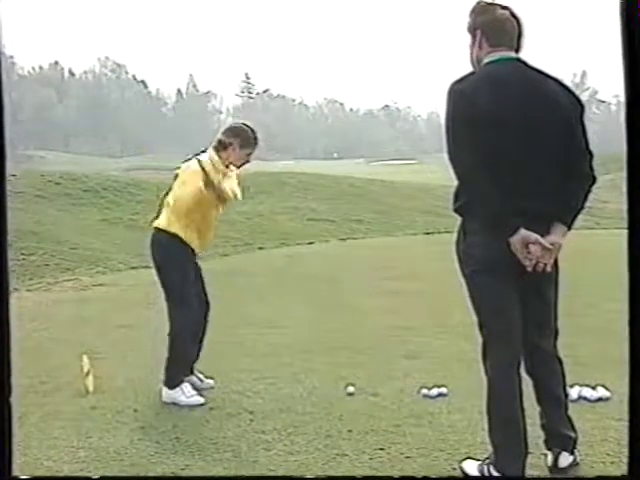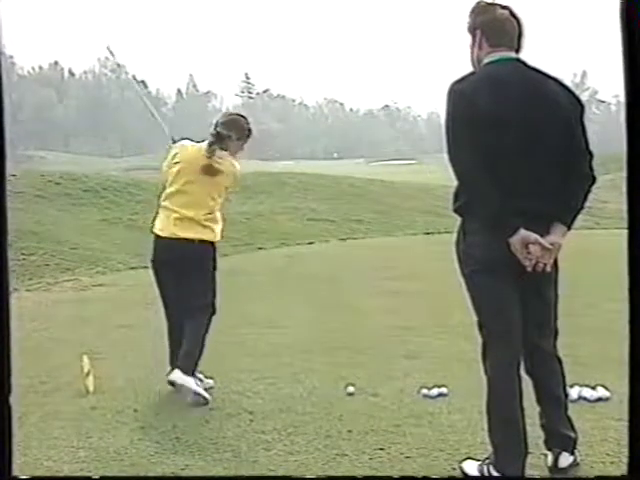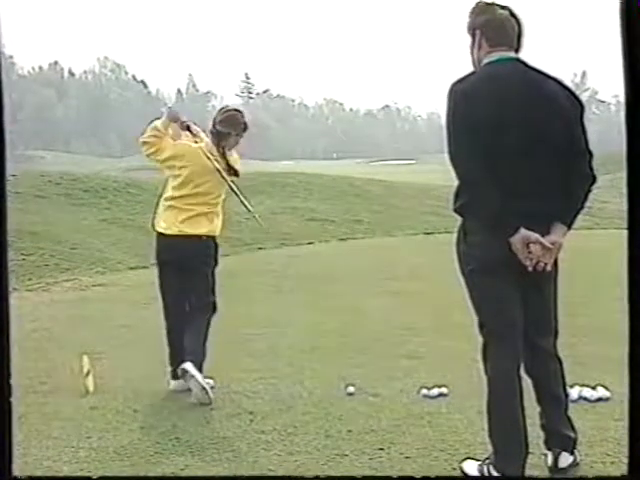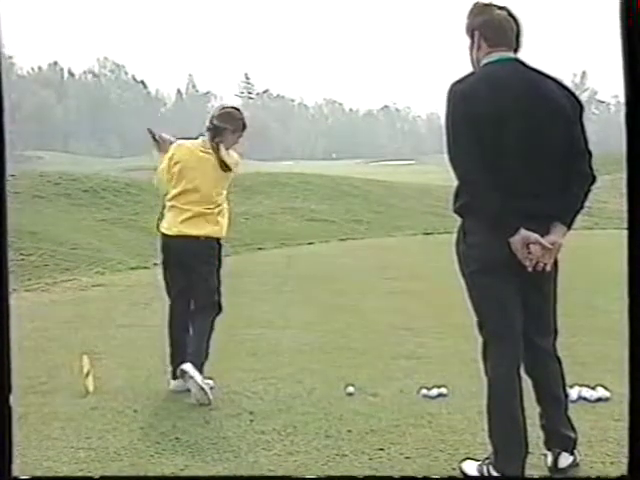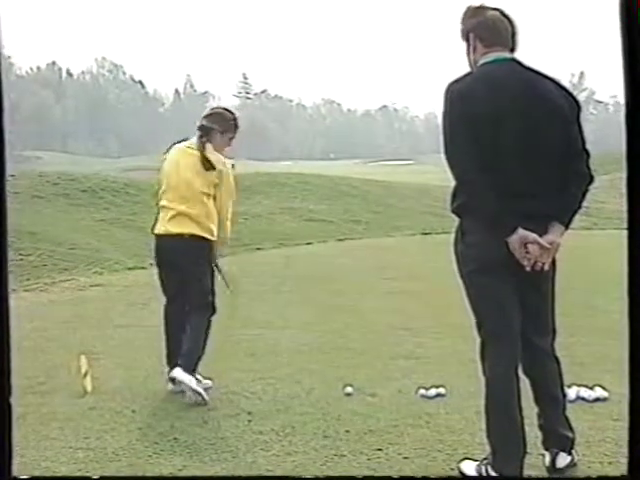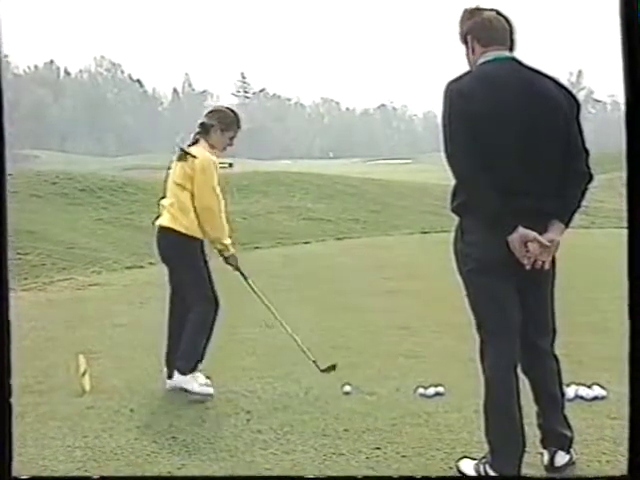
dt=0.4s
person 1, frame 1
left shoulder: (467, 91)
right shoulder: (559, 93)
left elbow: (470, 173)
right elbow: (582, 171)
left wrist: (510, 231)
right wrist: (556, 228)
left hip: (488, 237)
right hip: (543, 236)
left knee: (502, 349)
right knee: (542, 343)
person 1, frame 2
left shoulder: (467, 91)
right shoulder: (559, 93)
left elbow: (470, 173)
right elbow: (582, 170)
left wrist: (510, 231)
right wrist: (556, 228)
left hip: (487, 237)
right hip: (542, 236)
left knee: (502, 349)
right knee: (542, 343)
person 1, frame 3
left shoulder: (468, 91)
right shoulder: (558, 93)
left elbow: (470, 172)
right elbow: (582, 170)
left wrist: (511, 231)
right wrist: (557, 228)
left hip: (488, 237)
right hip: (543, 236)
left knee: (502, 349)
right knee: (542, 343)
person 1, frame 4
left shoulder: (467, 92)
right shoulder: (557, 93)
left elbow: (470, 173)
right elbow: (581, 170)
left wrist: (510, 231)
right wrist: (556, 228)
left hip: (488, 236)
right hip: (542, 236)
left knee: (502, 348)
right knee: (541, 343)
person 1, frame 5
left shoulder: (464, 92)
right shoulder: (555, 92)
left elbow: (467, 173)
right elbow: (580, 170)
left wrist: (508, 231)
right wrist: (554, 228)
left hip: (486, 235)
right hip: (541, 235)
left knee: (501, 348)
right knee: (540, 342)
person 1, frame 6
left shoulder: (463, 91)
right shoulder: (554, 91)
left elbow: (468, 171)
right elbow: (579, 168)
left wrist: (508, 229)
right wrist: (555, 226)
left hip: (486, 234)
right hip: (540, 234)
left knee: (500, 346)
right knee: (539, 341)
person 2, frame 1
left shoulder: (226, 172)
right shoulder: (201, 166)
left elbow: (231, 194)
right elbow: (183, 207)
left wrist: (220, 189)
right wrist: (206, 186)
left hip: (180, 245)
right hip: (173, 243)
left knee: (198, 309)
right knee: (186, 312)
left ankle: (184, 371)
right ankle: (173, 385)
person 2, frame 2
left shoulder: (182, 152)
right shoulder: (231, 169)
left hip: (164, 242)
right hip: (198, 246)
left knee: (176, 309)
right knee: (200, 311)
left ankle: (181, 370)
right ankle: (184, 370)
person 2, frame 3
left shoulder: (184, 152)
right shoulder: (231, 164)
left elbow: (149, 144)
left wrist: (167, 121)
right wrist: (187, 128)
left hip: (168, 240)
right hip: (200, 243)
left knee: (174, 308)
right knee: (201, 307)
left ankle: (178, 372)
right ankle: (192, 364)
person 2, frame 4
left shoulder: (179, 151)
right shoulder: (231, 162)
left elbow: (166, 181)
left hip: (172, 239)
right hip: (204, 242)
left knee: (179, 305)
right knee: (206, 308)
left ankle: (179, 372)
right ankle: (193, 365)
person 2, frame 5
left shoulder: (175, 153)
right shoulder: (219, 164)
left elbow: (166, 194)
right elbow: (222, 211)
right wrist: (216, 244)
left hip: (165, 238)
right hip: (194, 242)
left knee: (175, 306)
right knee: (201, 309)
left ankle: (177, 369)
right ankle: (184, 369)
person 2, frame 6
left shoulder: (190, 154)
right shoulder: (203, 160)
right elbow: (209, 209)
left wrist: (221, 241)
right wrist: (225, 247)
left hip: (171, 234)
right hip: (182, 238)
left knee: (182, 302)
right knee: (205, 302)
left ankle: (176, 371)
right ankle: (185, 372)
